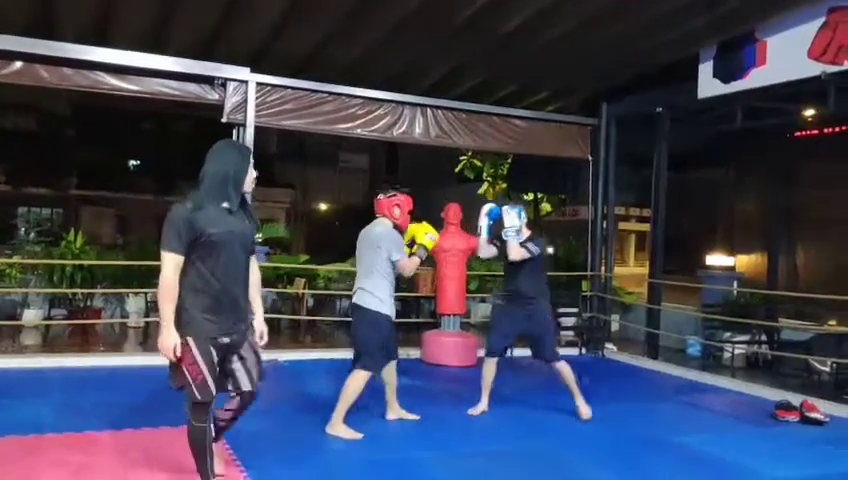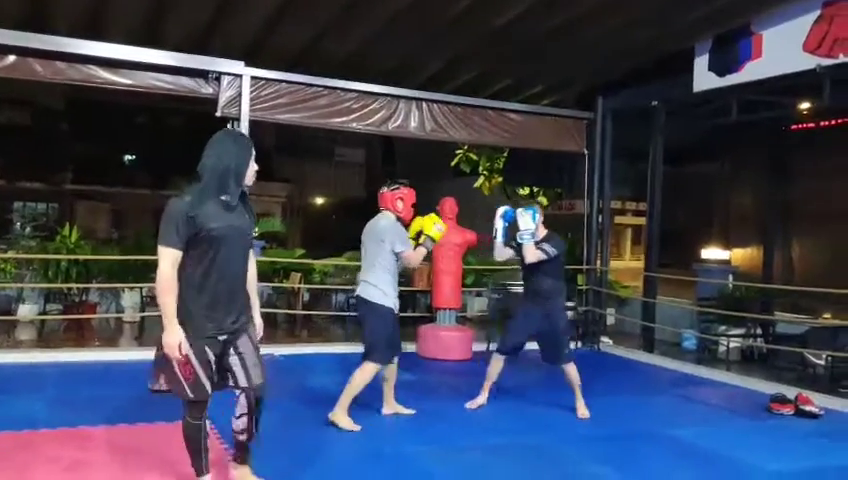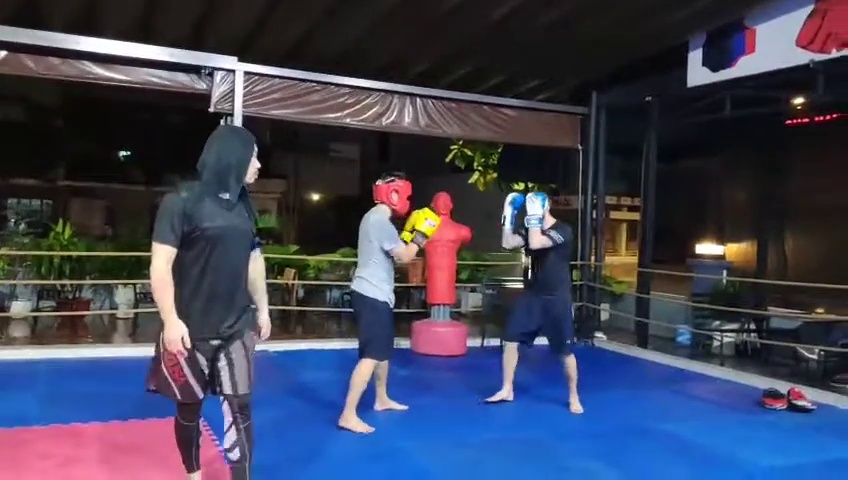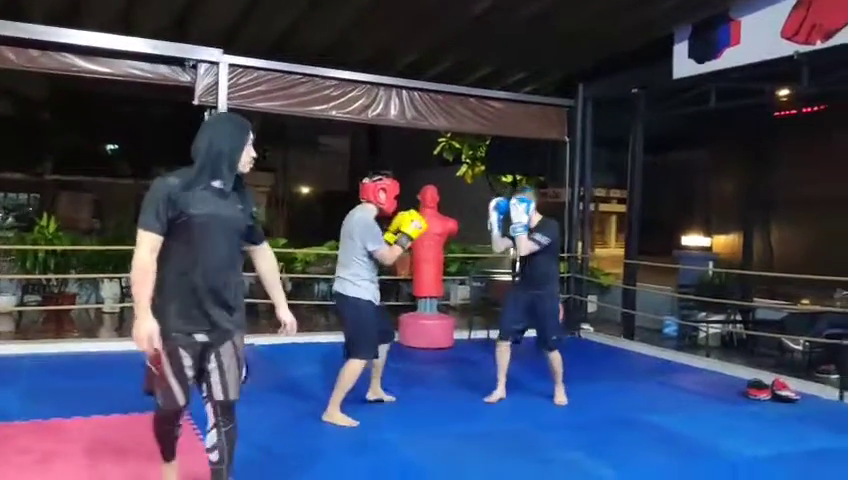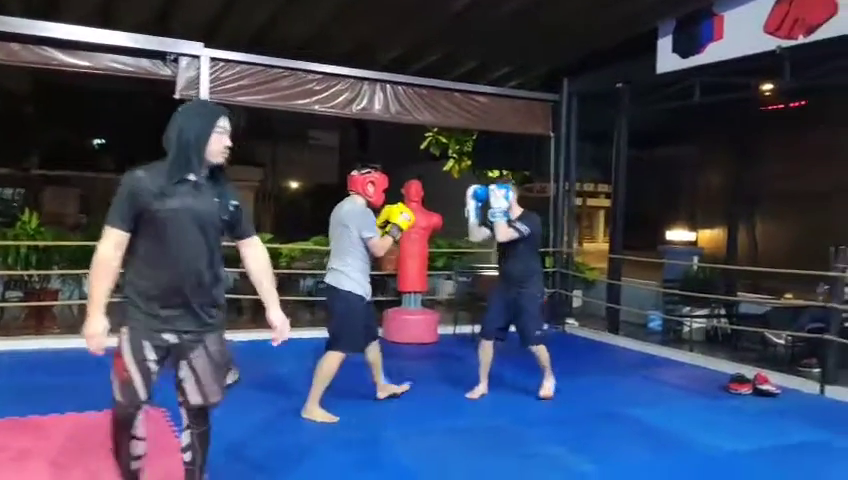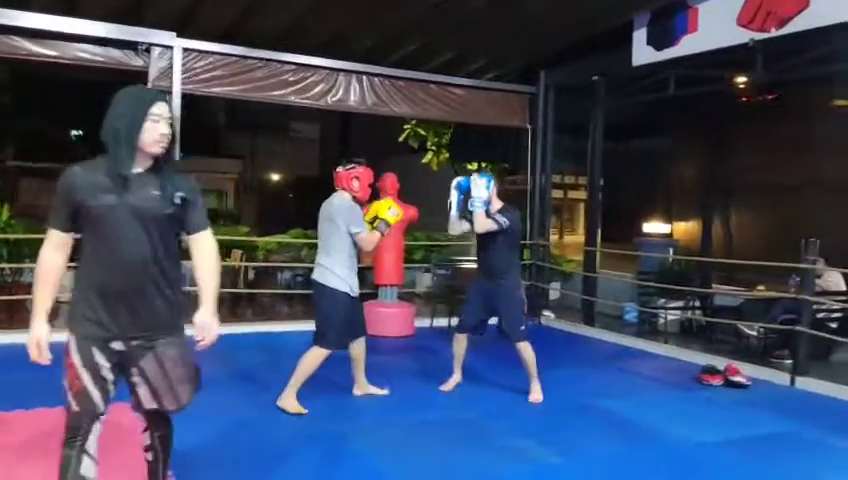
dt=0.2s
person 1, frame 1
left shoulder: (244, 214)
right shoulder: (187, 213)
right elbow: (169, 273)
left wrist: (258, 316)
right wrist: (167, 327)
left hip: (237, 325)
right hip: (197, 327)
left knee: (248, 391)
right knee: (202, 402)
left ankle: (212, 443)
person 1, frame 2
left shoulder: (243, 207)
right shoulder: (185, 206)
right elbow: (167, 268)
left wrist: (255, 309)
right wrist: (170, 324)
left hip: (238, 322)
right hip: (196, 325)
left knee: (253, 393)
right knee: (197, 402)
person 1, frame 3
left shoulder: (243, 206)
right shoulder: (181, 202)
right elbow: (160, 265)
left wrist: (262, 309)
right wrist: (171, 319)
left hip: (235, 325)
right hip: (191, 326)
left knee: (239, 405)
right knee: (189, 404)
person 1, frame 4
left shoulder: (241, 199)
right shoulder: (170, 188)
left elbow: (262, 254)
right elbow: (145, 253)
left wrist: (282, 306)
right wrist: (143, 313)
left hip: (226, 322)
right hip: (176, 320)
left knee: (223, 407)
right knee: (170, 405)
person 1, frame 5
left shoulder: (225, 193)
right shoulder: (141, 182)
left elbow: (252, 249)
right elbow: (111, 249)
left wrist: (273, 307)
right wrist: (96, 312)
left hip: (202, 322)
right hip: (145, 318)
left knee: (198, 409)
right knee: (127, 409)
person 1, frame 6
left shoulder: (179, 185)
right shoulder: (79, 179)
left elbow: (203, 245)
right elbow: (55, 251)
left wrist: (208, 306)
right wrist: (39, 318)
left hip: (158, 327)
right hip: (94, 326)
left knee: (158, 415)
right knee: (80, 424)
person 2, frame 1
left shoulder: (368, 232)
right shoulder: (389, 234)
right elbow: (407, 270)
left wrist: (407, 244)
right wrist: (423, 247)
left hip: (370, 306)
right hip: (374, 309)
left knee: (389, 358)
right knee: (366, 367)
left ankle: (393, 409)
right ankle: (336, 422)
person 2, frame 2
left shoulder: (375, 224)
right shoulder: (392, 226)
right elbow: (412, 261)
left wrist: (414, 236)
right wrist: (429, 237)
left hip: (377, 300)
right hip: (377, 302)
left knee: (391, 353)
right knee: (375, 360)
left ankle: (389, 403)
right ankle: (339, 411)
person 2, frame 3
left shoulder: (375, 218)
right shoulder: (381, 223)
left elbow: (394, 249)
right elbow: (403, 257)
left wrist: (409, 231)
right wrist: (422, 233)
left hip: (376, 295)
right hip: (372, 296)
left knee: (384, 350)
right knee: (372, 355)
left ankle: (382, 399)
right ankle: (348, 415)
person 2, frame 4
left shoulder: (358, 216)
right shoulder: (366, 222)
right elbow: (387, 258)
left wrist: (393, 232)
right wrist: (407, 236)
left hip: (363, 293)
right hip: (356, 296)
left knee: (384, 337)
right knee: (360, 355)
left ankle: (375, 389)
right ankle: (332, 410)
person 2, frame 5
left shoulder: (342, 209)
right shoulder: (361, 211)
right elbow: (379, 249)
left wrist: (380, 225)
right wrist: (396, 228)
left hip: (353, 288)
right hip: (348, 290)
left knee: (371, 337)
right knee: (340, 348)
left ankle: (383, 386)
right ankle: (311, 406)
person 2, frame 6
left shoulder: (332, 204)
right shoulder: (348, 207)
right elbow: (367, 244)
left wrist: (371, 219)
right wrist: (385, 221)
left hip: (343, 284)
right hip: (333, 286)
left knee: (358, 332)
right knee: (326, 344)
left ankle: (360, 384)
right ankle: (288, 395)
person 3, frame 1
left shoulder: (538, 241)
right shoulder: (507, 239)
left elbow: (514, 256)
right elbow: (482, 253)
left wrist: (511, 228)
right wrist: (484, 224)
left hip: (536, 309)
right hip: (509, 307)
left knee: (554, 359)
right knee: (491, 354)
left ankle: (579, 400)
right ankle: (483, 402)
person 3, frame 2
left shoulder: (555, 242)
right shoulder: (523, 242)
left elbow: (530, 258)
right elbow: (499, 256)
left wrist: (526, 230)
right wrist: (501, 227)
left hip: (552, 310)
right hip: (528, 307)
left knee: (565, 361)
right knee: (501, 351)
left ankle: (580, 402)
right ankle: (483, 395)
person 3, frame 3
left shoulder: (562, 230)
right shoulder: (532, 228)
left elbow: (535, 244)
right elbow: (507, 243)
left wrist: (534, 217)
right wrist: (509, 214)
left hip: (556, 299)
right hip: (532, 295)
left knee: (565, 352)
right knee: (511, 340)
left ankle: (573, 397)
right ankle: (507, 390)
person 3, frame 4
left shoulder: (549, 227)
right shoulder: (520, 228)
left elbow: (523, 250)
right elbow: (498, 247)
left wrist: (518, 222)
right wrist: (495, 219)
left hip: (546, 294)
right hip: (521, 291)
left knee: (550, 348)
right knee: (503, 340)
left ankle: (559, 388)
right ankle: (500, 389)
person 3, frame 5
left shoulder: (530, 220)
right shoulder: (499, 219)
left elbow: (502, 236)
right elbow: (474, 236)
left wrist: (498, 208)
right wrist: (472, 207)
left hip: (528, 291)
right hip: (504, 289)
left knee: (533, 342)
right knee: (486, 338)
left ankle: (548, 377)
right ankle: (482, 384)
person 3, frame 6
left shoulder: (510, 214)
right shoulder: (481, 212)
left elbow: (481, 228)
right elbow: (454, 230)
left wrist: (477, 199)
right wrist: (456, 199)
left hip: (507, 285)
right hip: (482, 283)
left knee: (519, 338)
right knee: (461, 330)
left ankle: (535, 384)
right ankle: (456, 375)
